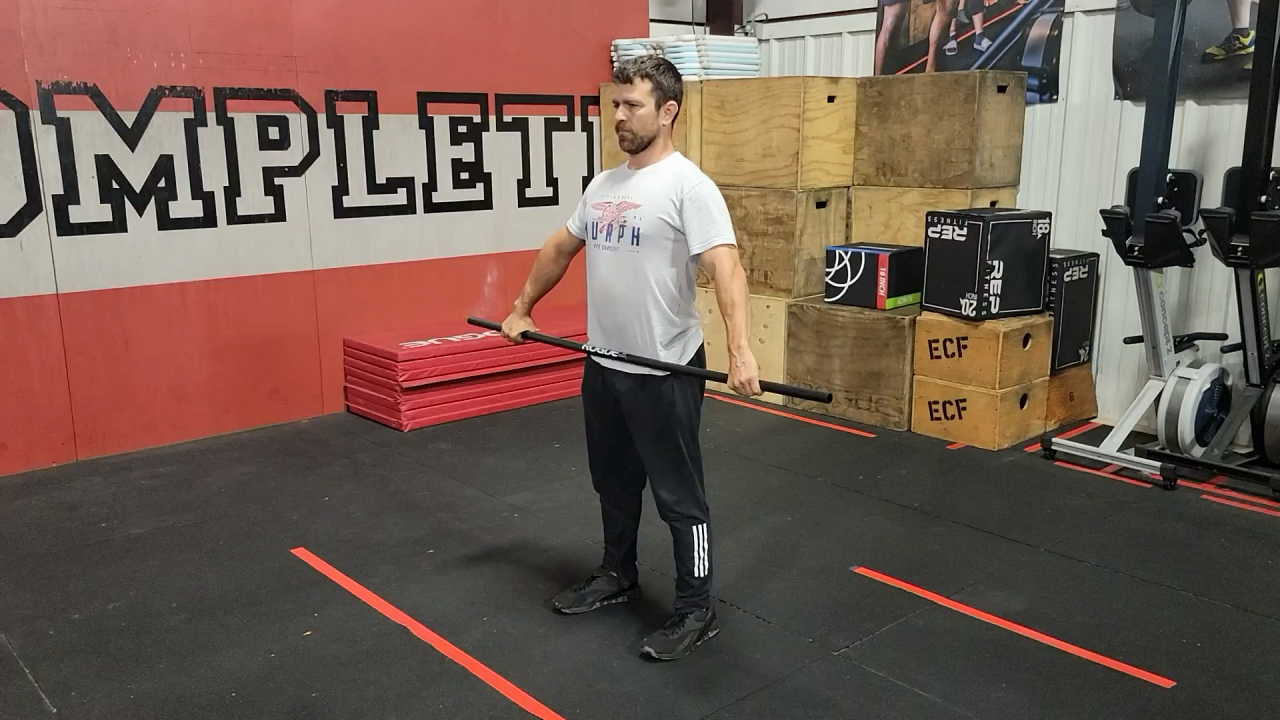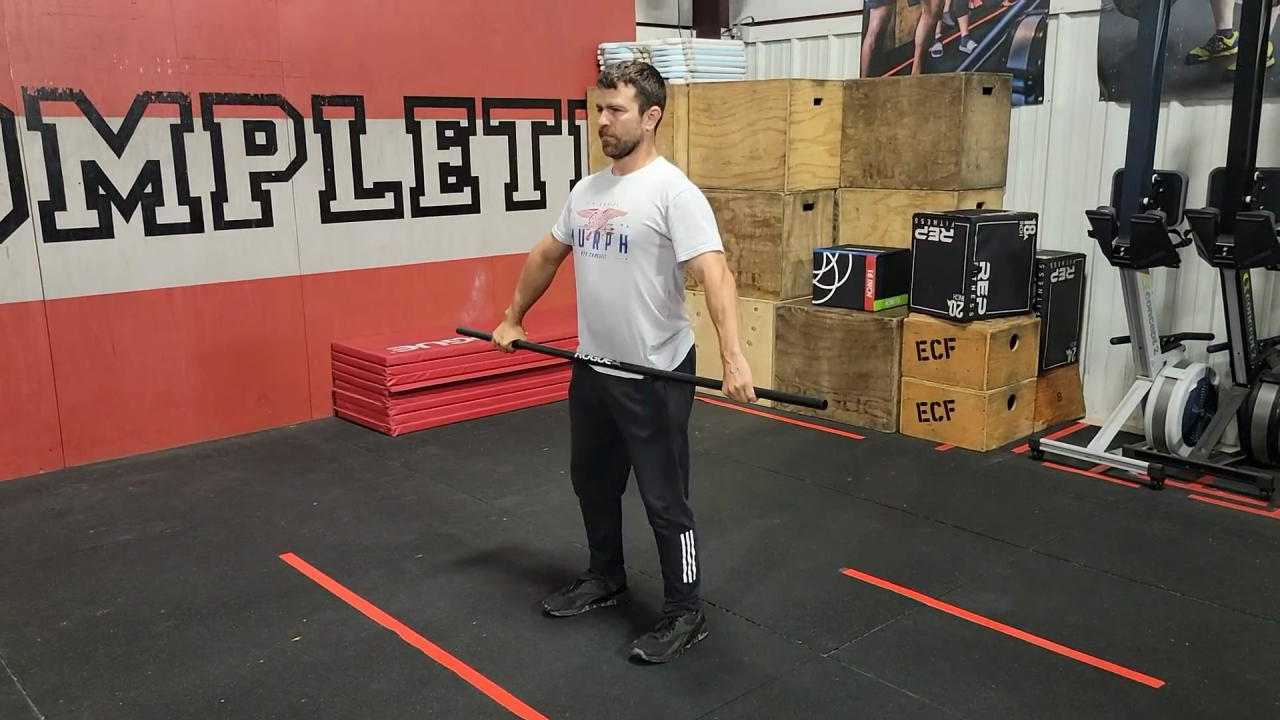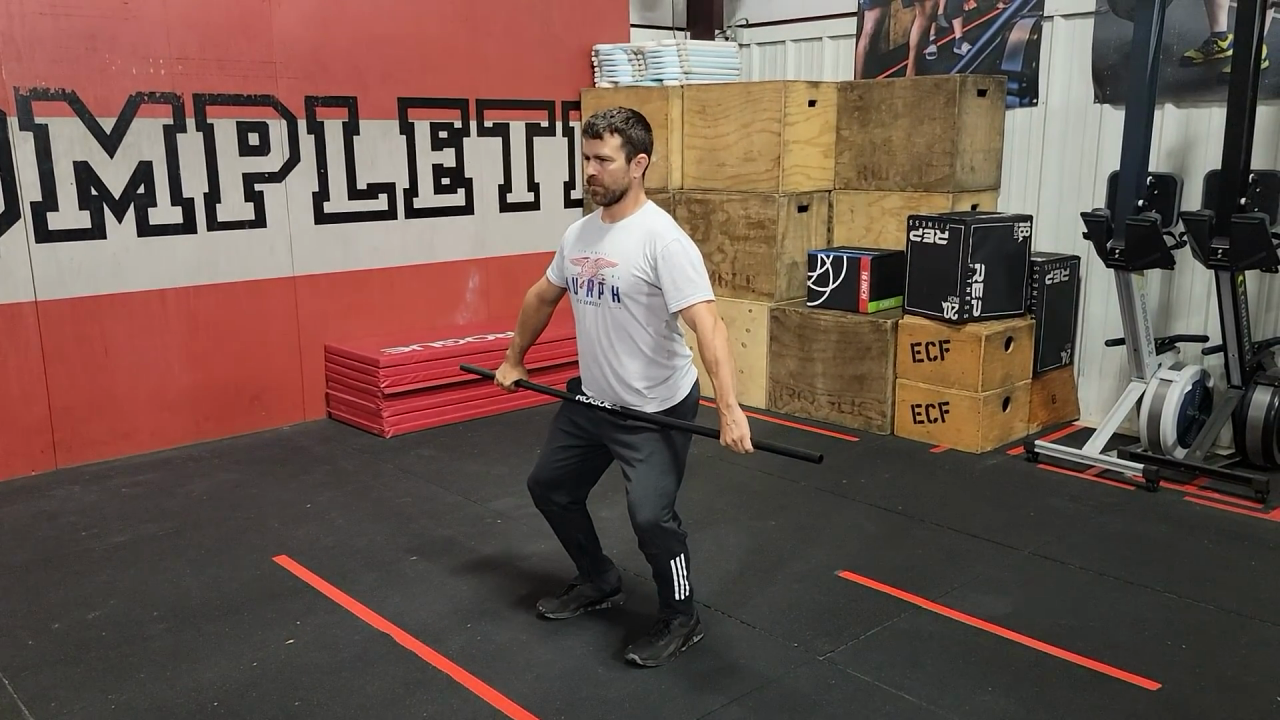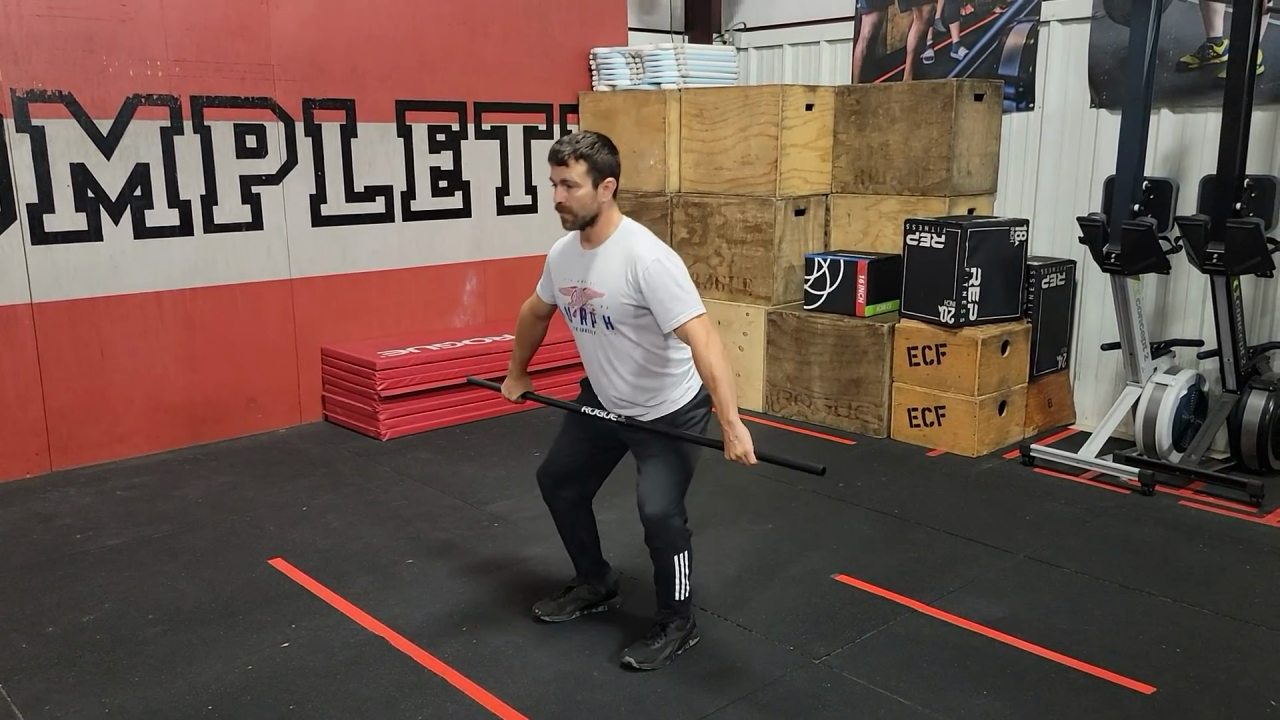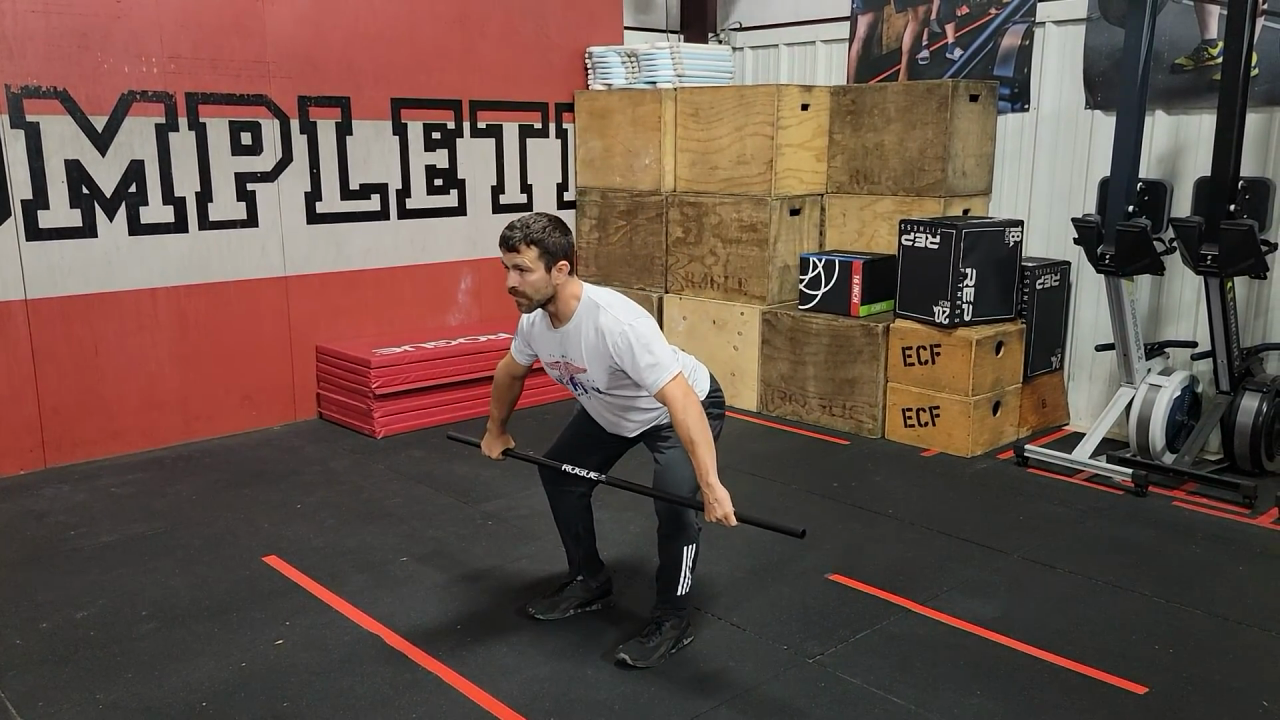
dt=1s
person 1, frame 1
left shoulder: (687, 185)
right shoulder: (603, 186)
left elbow: (725, 266)
right elbow: (559, 248)
left wrist: (740, 351)
right wrist: (521, 308)
left hip: (664, 371)
right hip: (603, 364)
left knee: (678, 496)
right knee: (612, 481)
left ankle: (695, 610)
right ankle: (616, 575)
person 1, frame 2
left shoulder: (672, 191)
right shoulder: (586, 191)
left elbow: (713, 273)
right elbow: (545, 256)
left wrist: (732, 357)
right wrist: (512, 318)
left hip: (654, 375)
right hip: (594, 368)
left knee: (663, 496)
right knee: (591, 480)
left ankle: (685, 613)
right ankle: (606, 577)
person 1, frame 3
left shoulder: (662, 238)
right shoulder: (578, 234)
left elbow: (706, 322)
right elbow: (542, 296)
left wrist: (729, 409)
right wrist: (513, 359)
left hip: (656, 409)
right hip: (592, 398)
left knee: (651, 515)
right knee: (549, 486)
left ankle: (680, 619)
right ankle: (598, 581)
person 1, frame 4
left shoulder: (646, 257)
right shoulder: (562, 253)
left elbow: (702, 339)
right elbow: (535, 313)
left wrist: (730, 423)
right wrist: (517, 373)
left hip: (670, 409)
right hip: (603, 401)
left knee: (659, 510)
right knee: (558, 480)
left ankle: (676, 623)
right ankle: (595, 584)
person 1, frame 5
left shoulder: (616, 322)
right shoulder: (533, 321)
left elbow: (682, 401)
right elbow: (510, 373)
left wrist: (710, 485)
right wrist: (496, 430)
left hip: (683, 406)
left knee: (675, 498)
right knee: (559, 473)
left ankle: (672, 619)
right ankle: (589, 581)
